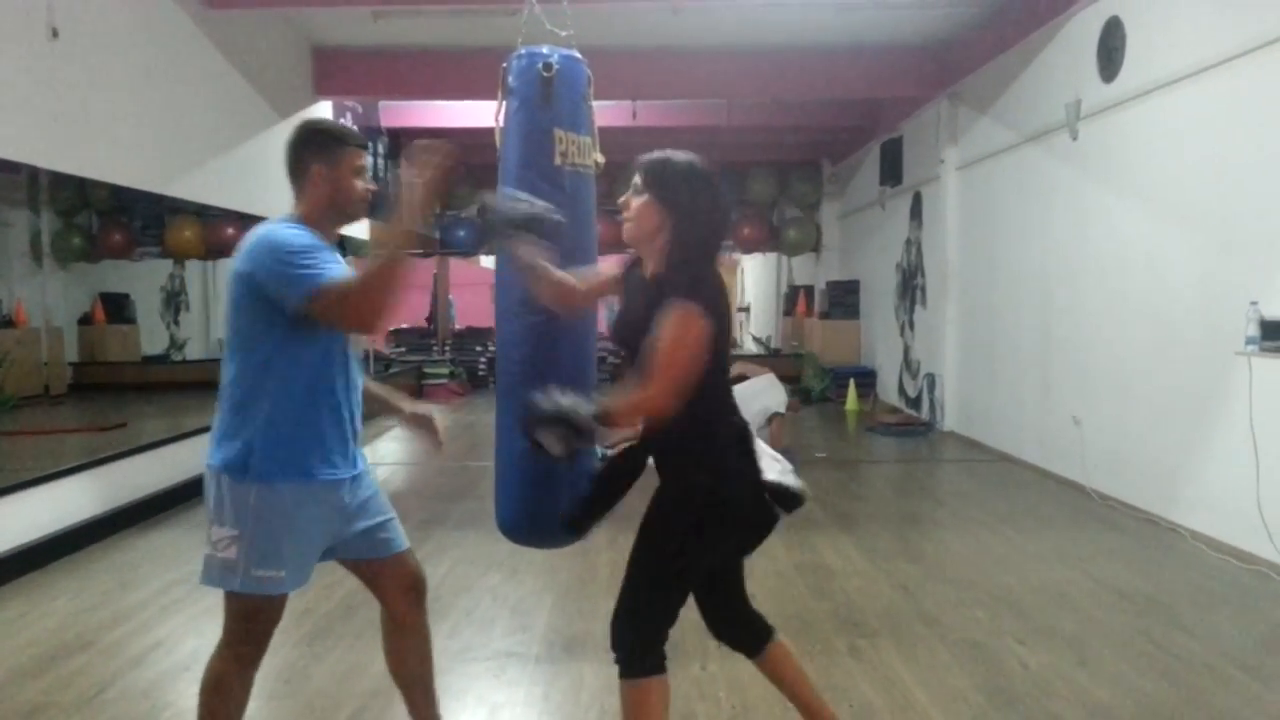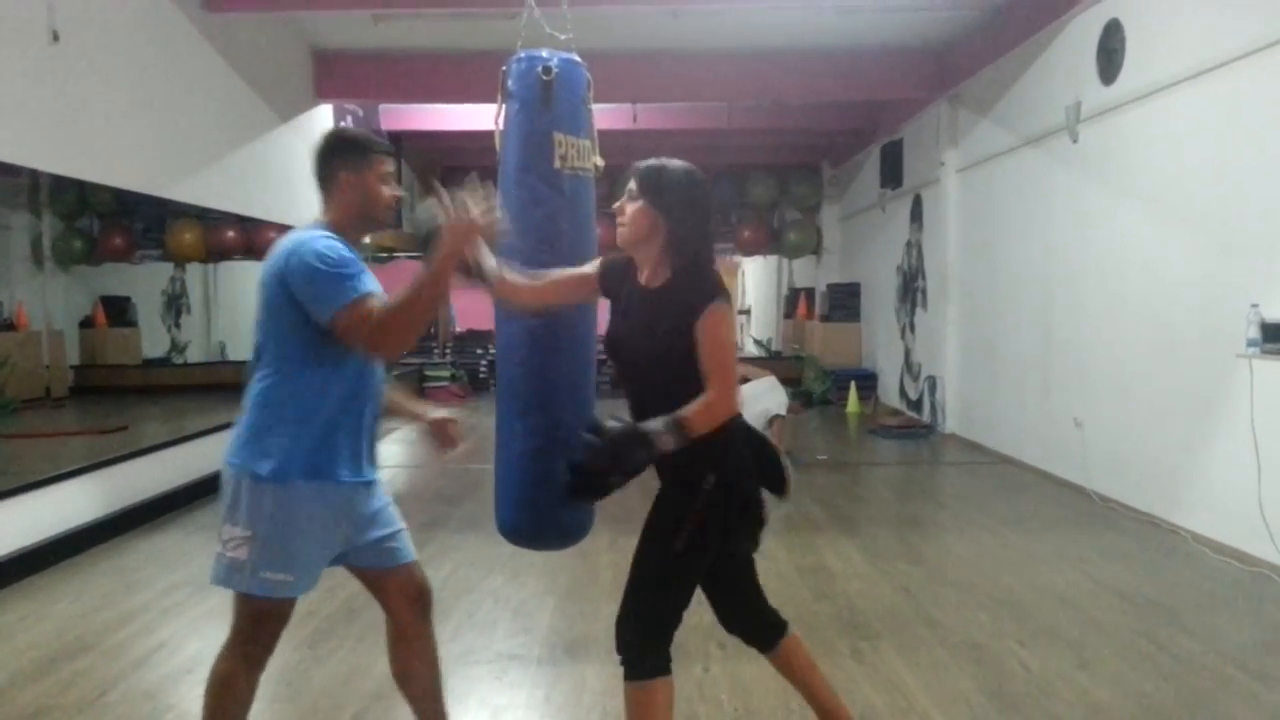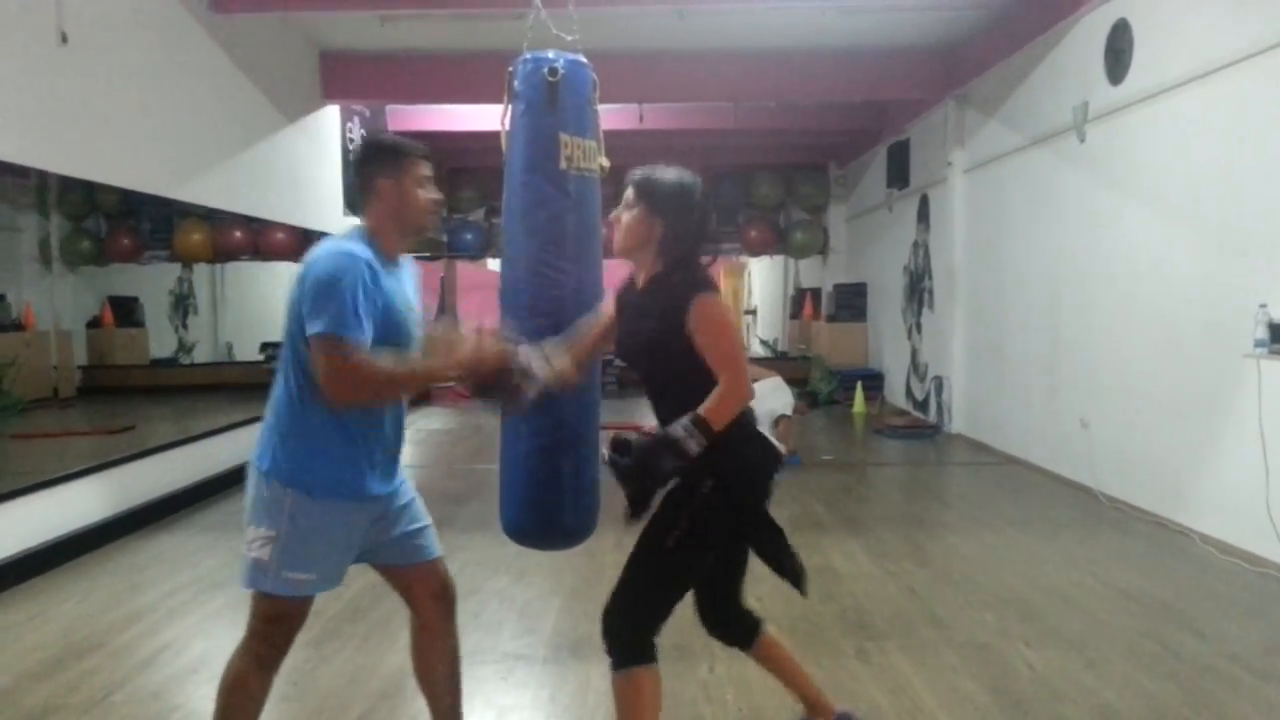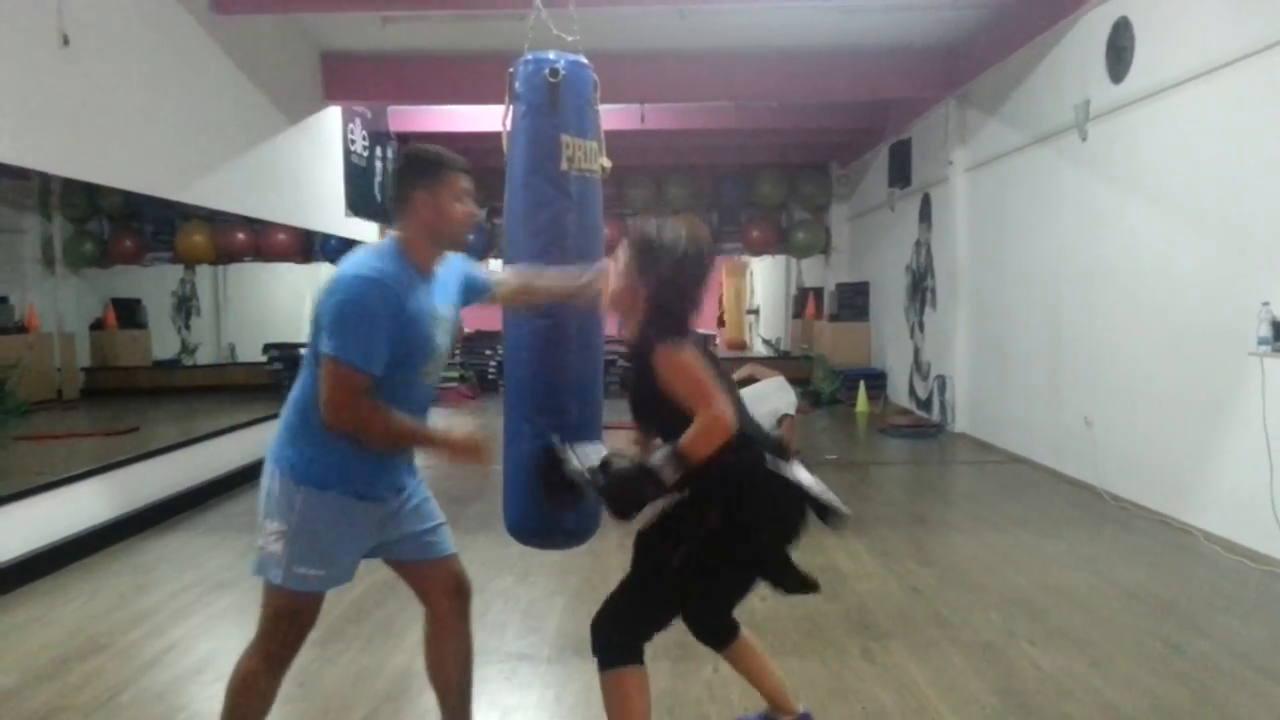
dt=0.1s
person 1, frame 1
left shoulder: (318, 250)
right shoulder: (277, 247)
right elbow: (364, 312)
left wrist: (401, 405)
right wrist: (408, 216)
left hip: (339, 469)
right hip: (265, 477)
left knee: (405, 588)
right knee: (249, 634)
person 1, frame 2
left shoulder: (343, 259)
right shoulder: (311, 253)
right elbow: (389, 337)
left wrist: (420, 412)
right wrist: (448, 254)
left hip: (352, 475)
right hip: (283, 478)
left knee: (411, 598)
right knee: (255, 636)
person 1, frame 3
left shoulder: (398, 267)
right shoulder: (341, 267)
left elbow: (401, 370)
right elbow: (344, 382)
left wrist: (470, 363)
right wrist: (449, 362)
left hip: (378, 479)
right hip: (306, 482)
left knee: (434, 596)
right knee: (272, 635)
person 1, frame 4
left shoulder: (445, 269)
right shoulder: (367, 283)
left elbow: (516, 286)
right elbow: (341, 409)
left wrist: (598, 281)
right wrist: (440, 439)
left hip: (390, 479)
right hip: (320, 481)
left knee: (450, 594)
right knee: (281, 634)
person 2, frame 1
left shoulder: (688, 288)
right shoulder: (641, 273)
left elbow: (652, 400)
right elbow: (571, 294)
right wrist: (522, 244)
left hip: (703, 470)
right hip: (693, 467)
left knee: (637, 628)
right knee: (729, 617)
person 2, frame 2
left shoulder: (701, 292)
right shoulder: (621, 277)
left elbow: (723, 401)
right elbow: (525, 294)
left wrist: (650, 437)
right wrist: (473, 252)
left hip: (710, 472)
right hip: (692, 470)
left knee: (642, 628)
right knee: (745, 610)
person 2, frame 3
left shoulder: (690, 290)
right shoulder: (635, 292)
left elbow: (738, 386)
right elbow: (574, 352)
left wrist: (674, 444)
left hip: (720, 474)
right hip: (712, 472)
left knee: (626, 620)
right knee: (724, 614)
person 2, frame 4
left shoulder: (663, 342)
right shoulder: (653, 338)
left elbow: (719, 422)
right elbow: (656, 431)
left wrist: (652, 476)
left hip: (739, 502)
right hip: (737, 496)
left knee: (617, 629)
right knee: (703, 614)
